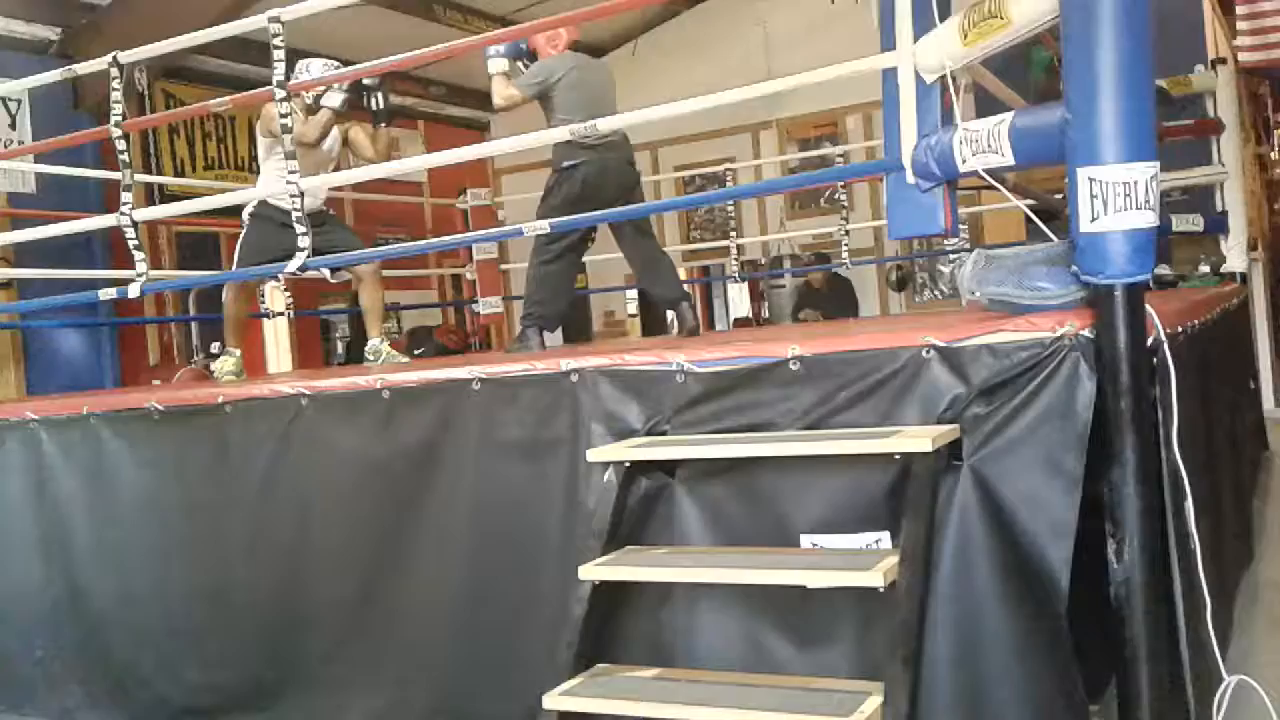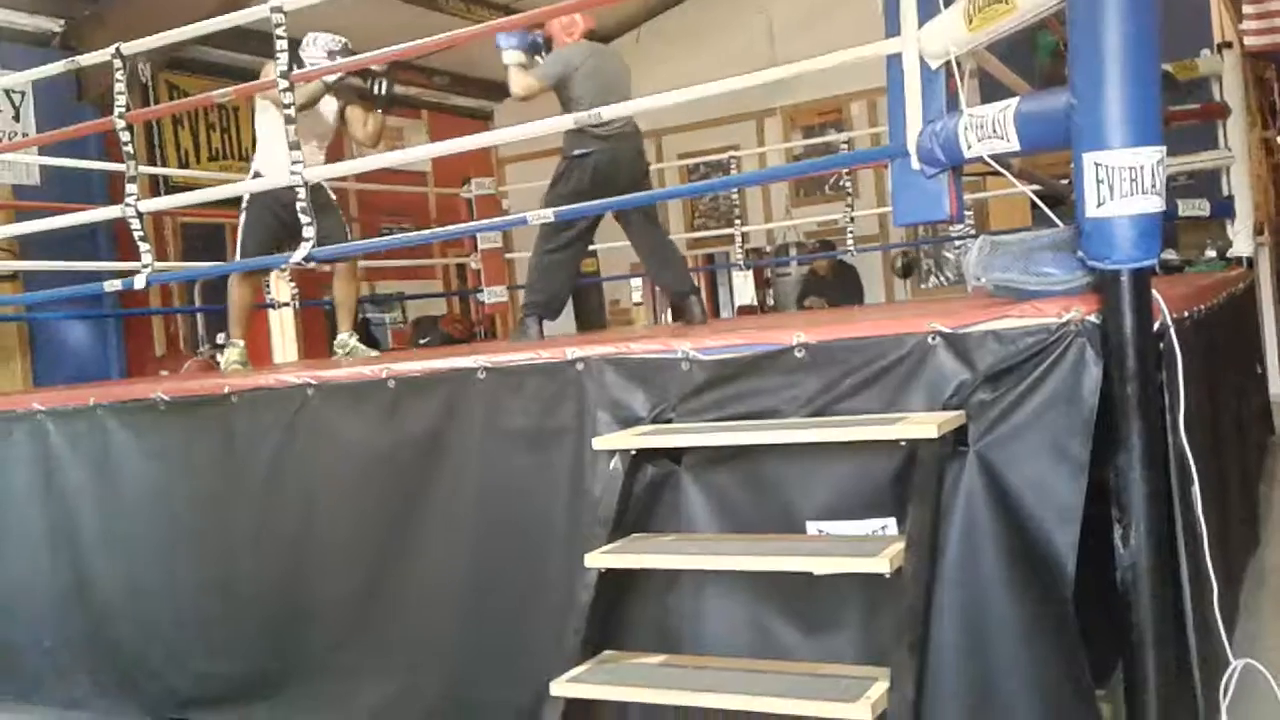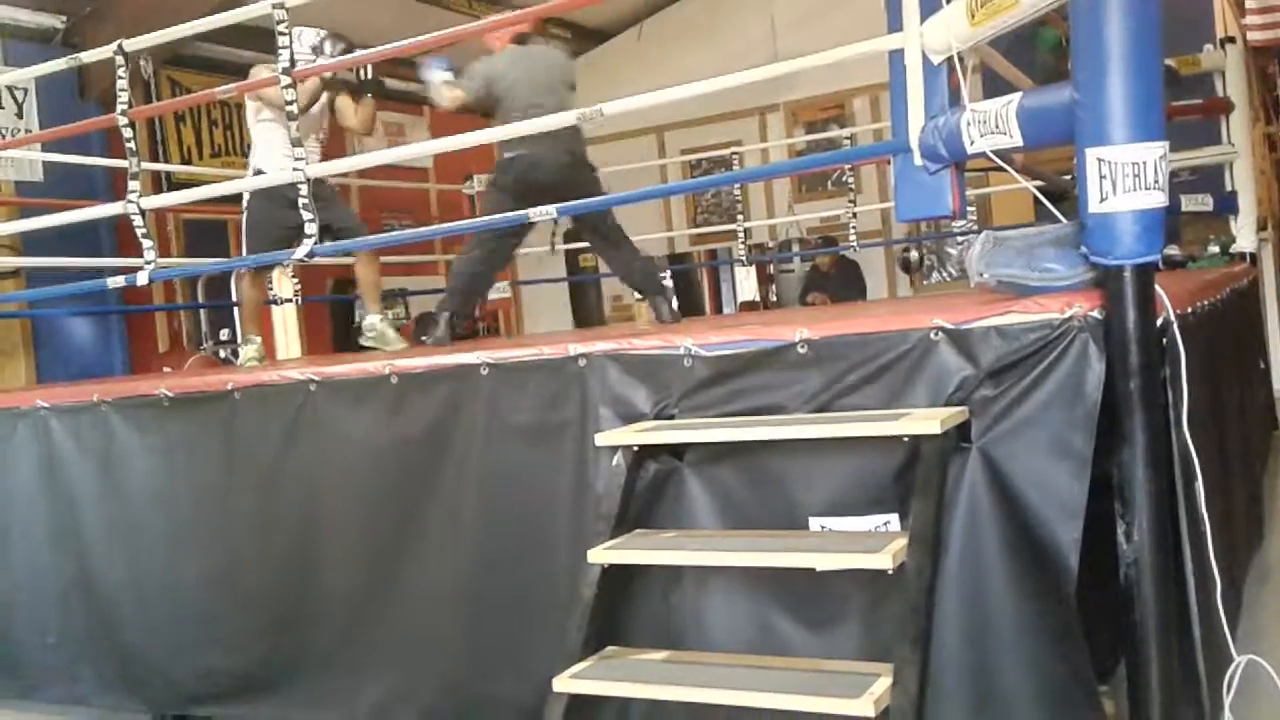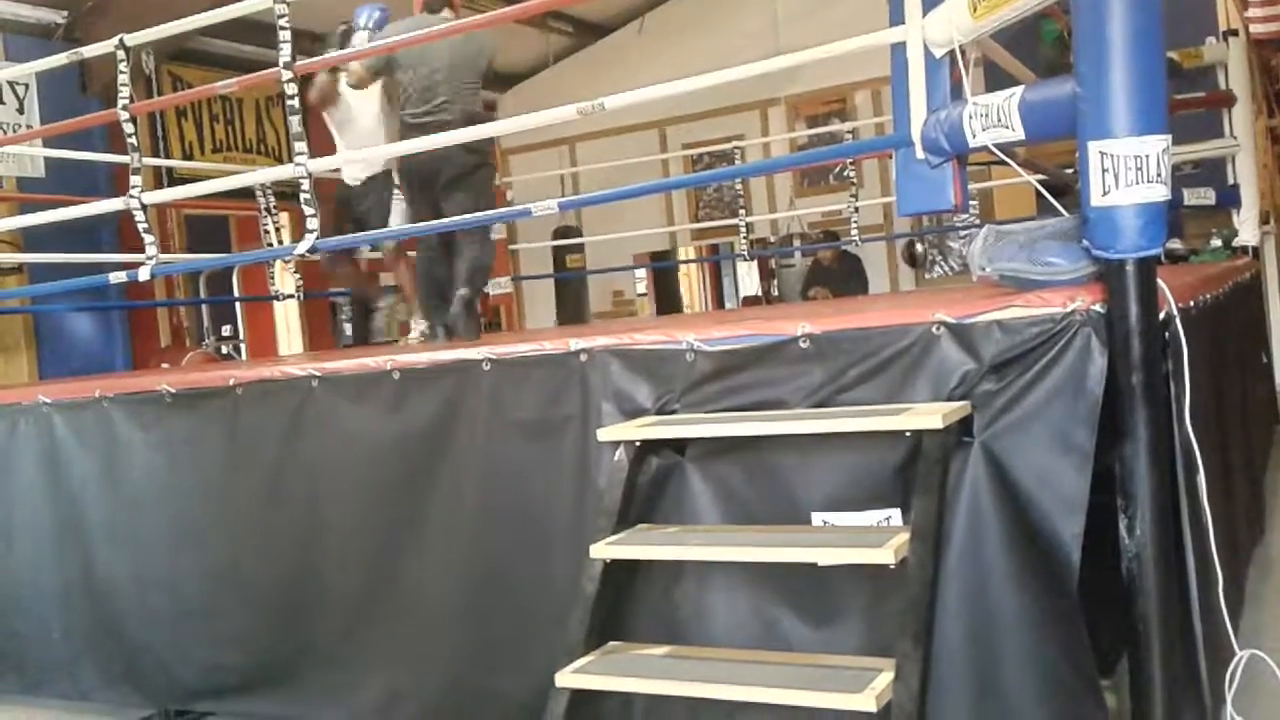
dt=0.5s
person 1, frame 1
left shoulder: (343, 120)
right shoulder: (275, 110)
left elbow: (379, 155)
right elbow: (308, 137)
left wrist: (380, 113)
right wrist: (338, 94)
left hip: (317, 216)
right hip: (271, 215)
left knee: (368, 268)
right knee: (240, 282)
left ankle: (377, 348)
right ankle: (231, 356)
person 1, frame 2
left shoulder: (341, 94)
right shoulder: (275, 74)
left elbow: (369, 137)
right elbow: (296, 101)
left wrist: (379, 97)
right wrist: (332, 74)
left hip: (312, 190)
right hip: (268, 188)
left knee: (346, 263)
right knee: (247, 269)
left ankle: (346, 342)
right ankle: (235, 348)
person 1, frame 3
left shoulder: (330, 87)
right shoulder: (263, 75)
left elbow: (362, 126)
right elbow: (299, 103)
left wrist: (366, 84)
left hip: (313, 185)
right hip: (270, 186)
right knee: (255, 267)
left ankle: (374, 325)
right ankle: (251, 343)
person 1, frame 4
left shoulder: (382, 81)
right shoulder: (331, 83)
right elbow: (314, 99)
left hip: (384, 179)
right hip: (350, 183)
left knee: (391, 249)
right knee: (336, 257)
left ankle: (419, 324)
right ankle: (379, 307)
person 2, frame 1
left shoulder: (550, 67)
right shoulder: (601, 68)
left elbow: (502, 99)
left wrist: (498, 62)
right wrist: (525, 63)
left hip: (578, 168)
right hip: (618, 162)
left knee: (551, 250)
right knee: (641, 241)
left ankle: (533, 332)
right ankle: (683, 310)
person 2, frame 2
left shoulder: (566, 56)
right shoulder: (614, 57)
left elbow: (522, 90)
left wrist: (513, 52)
right wrist: (541, 56)
left hip: (588, 157)
right hip: (627, 153)
left knee: (556, 239)
right knee: (649, 233)
left ankle: (532, 321)
right ankle: (689, 303)
person 2, frame 3
left shoulder: (492, 67)
right shoulder: (559, 58)
left elbow: (450, 102)
left wrist: (437, 76)
left hip: (521, 164)
right hip: (567, 157)
left knee: (486, 244)
right knee: (607, 235)
left ankle: (447, 320)
right ankle: (661, 301)
person 2, frame 4
left shoulder: (396, 34)
right shoulder: (479, 38)
left elbow: (356, 78)
left hip: (418, 150)
right hip: (464, 146)
left knee: (433, 241)
right knee: (472, 230)
left ankle: (440, 325)
right ankle: (464, 295)
